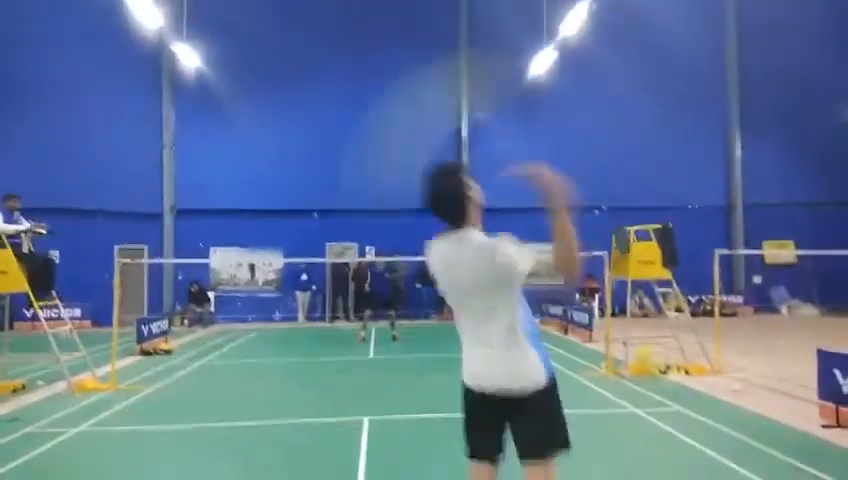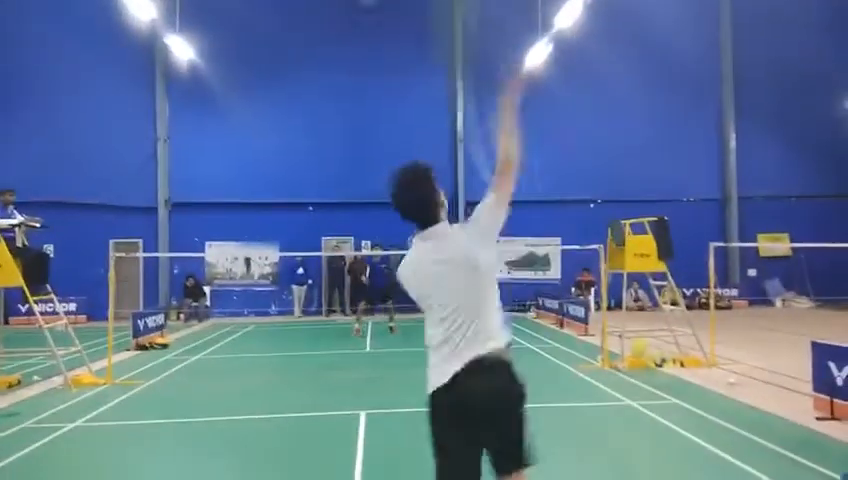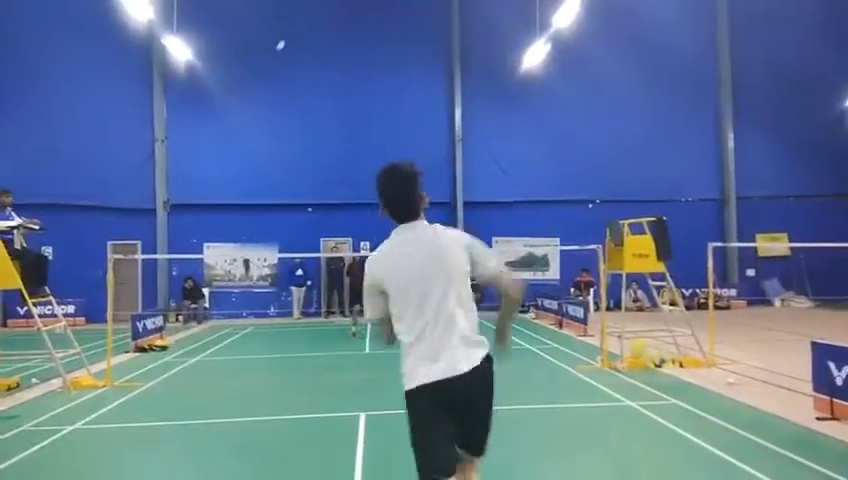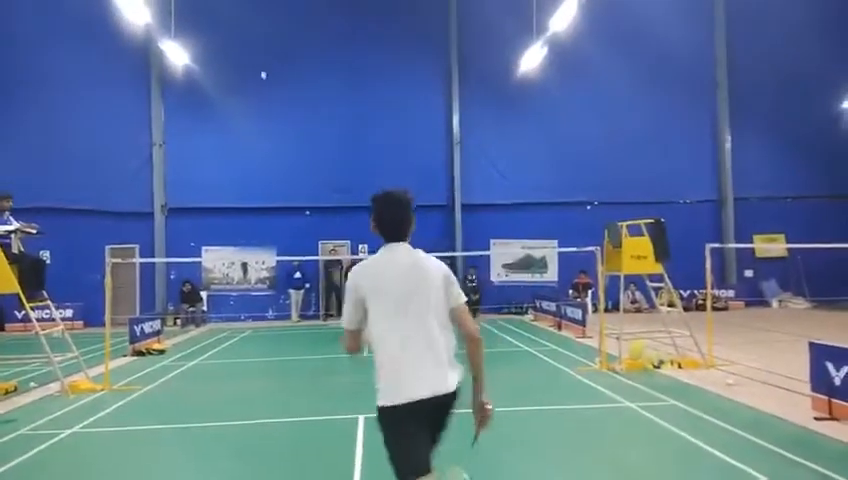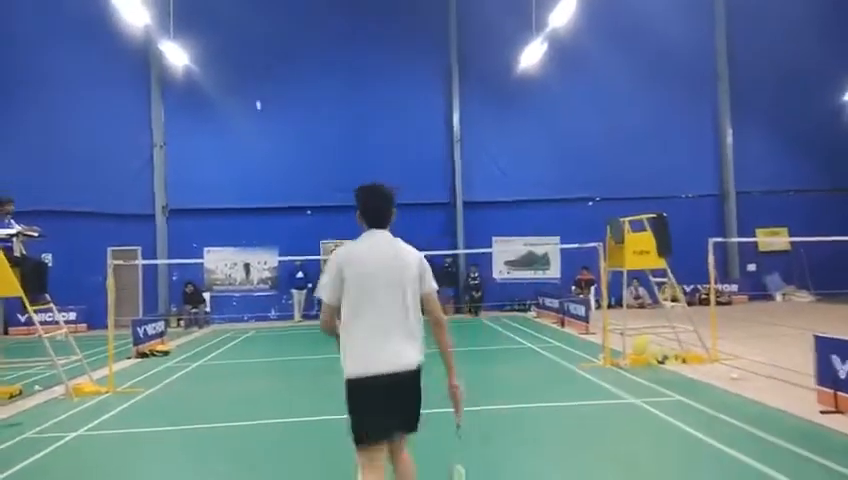
dt=0.2s
person 1, frame 1
left shoulder: (435, 256)
right shoulder: (495, 251)
right elbow: (568, 273)
right wrist: (559, 209)
left hip: (477, 383)
right hip: (525, 380)
person 1, frame 2
left shoulder: (407, 268)
right shoulder: (474, 237)
right elbow: (506, 172)
right wrist: (509, 110)
left hip: (444, 384)
right hip: (492, 369)
person 1, frame 3
left shoulder: (377, 263)
right shoulder: (457, 240)
right elbow: (512, 290)
right wrist: (503, 328)
left hip: (423, 381)
right hip: (473, 370)
person 1, frame 4
left shoulder: (361, 274)
right shoulder: (437, 268)
left elbow: (351, 346)
right elbow: (472, 335)
right wrist: (479, 394)
left hip: (396, 394)
right hip: (444, 387)
person 1, frame 5
left shoulder: (343, 257)
right shoulder: (413, 257)
left elbow: (328, 322)
right elbow: (437, 319)
left wrist: (343, 338)
right wrist: (451, 375)
left hip: (362, 370)
right hip: (406, 365)
right knee: (398, 449)
